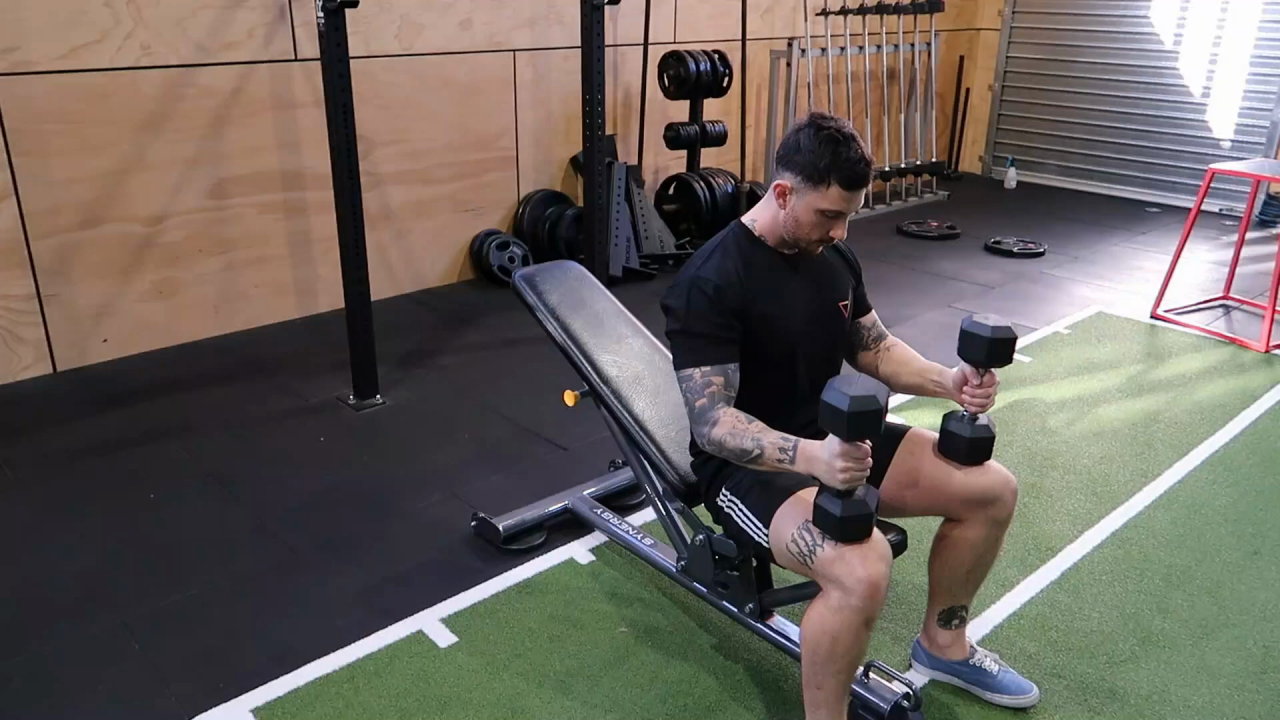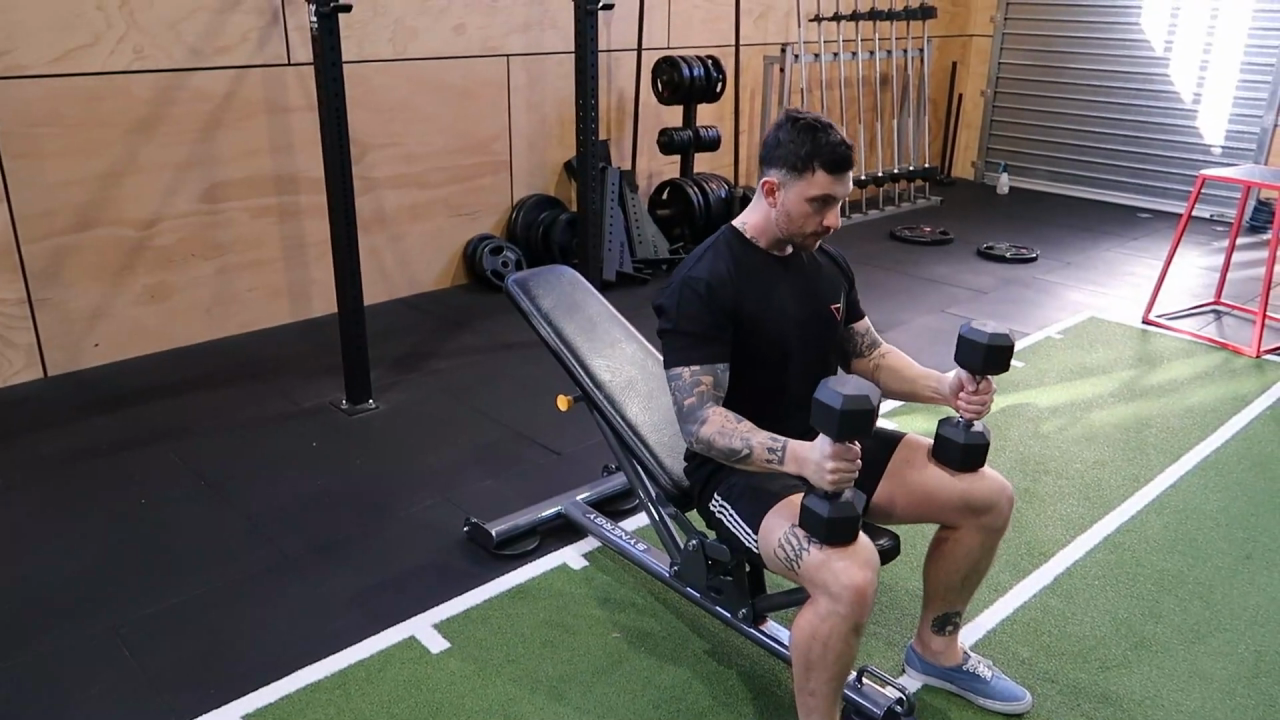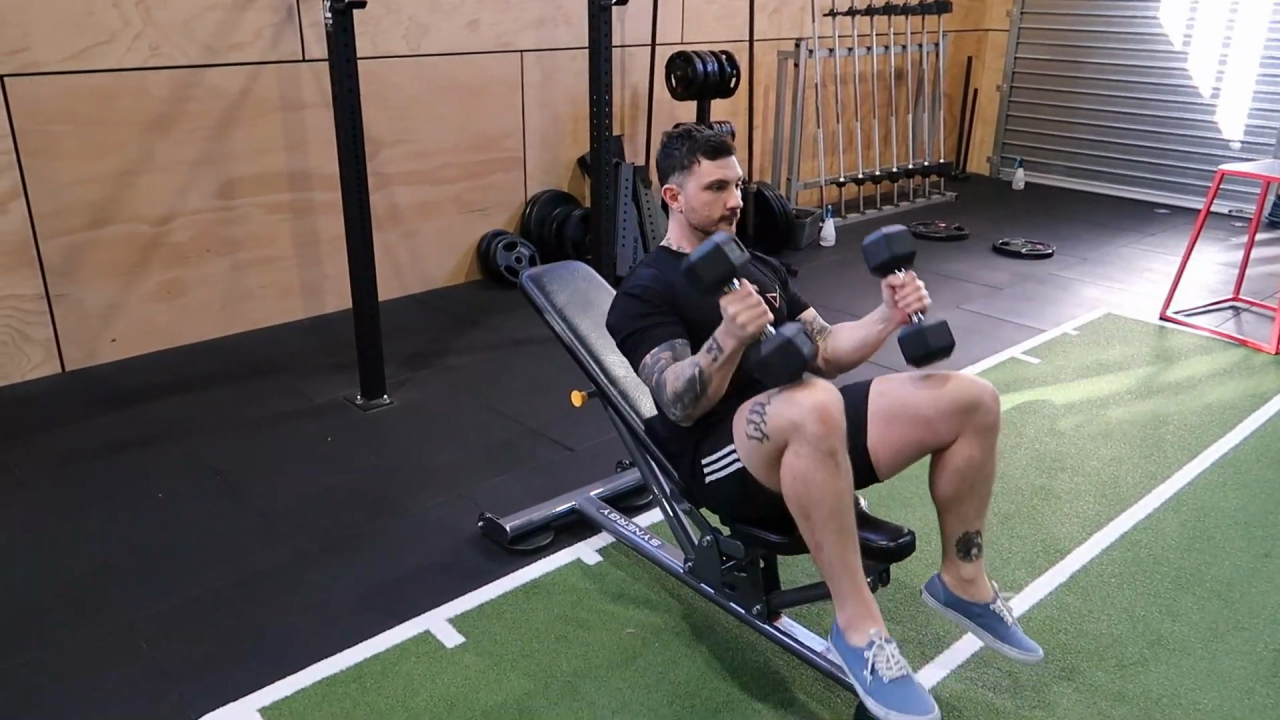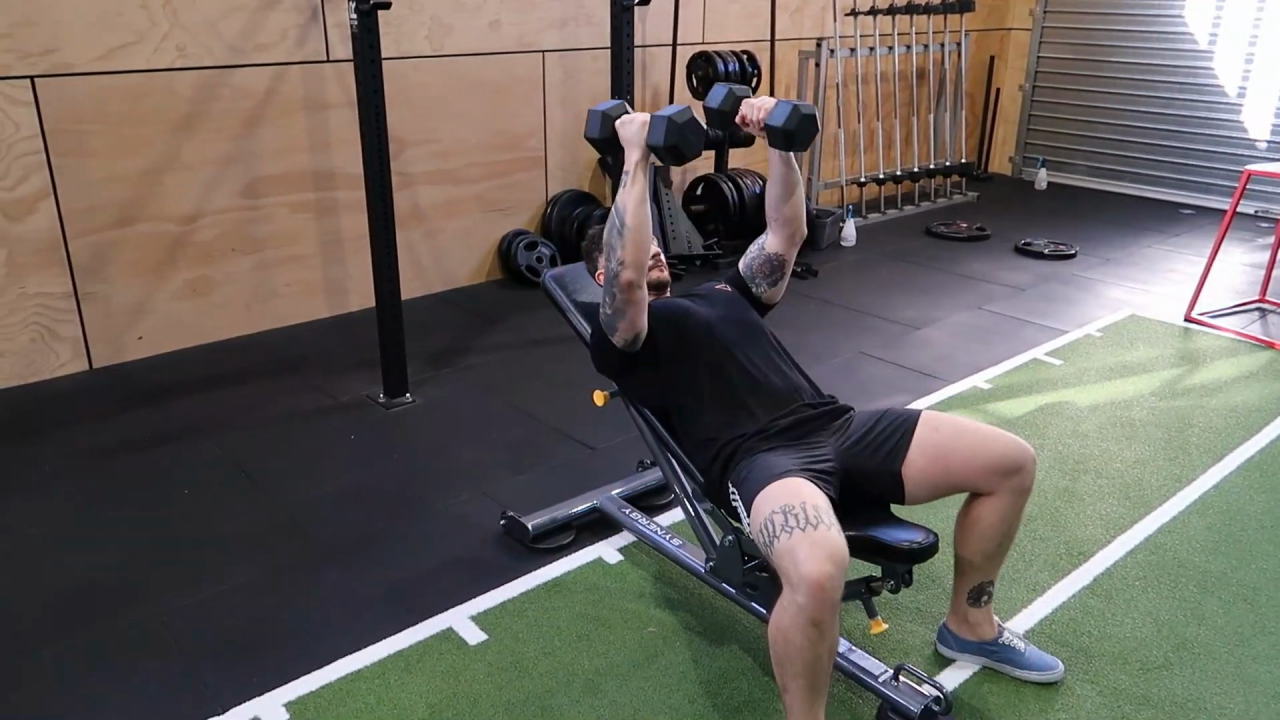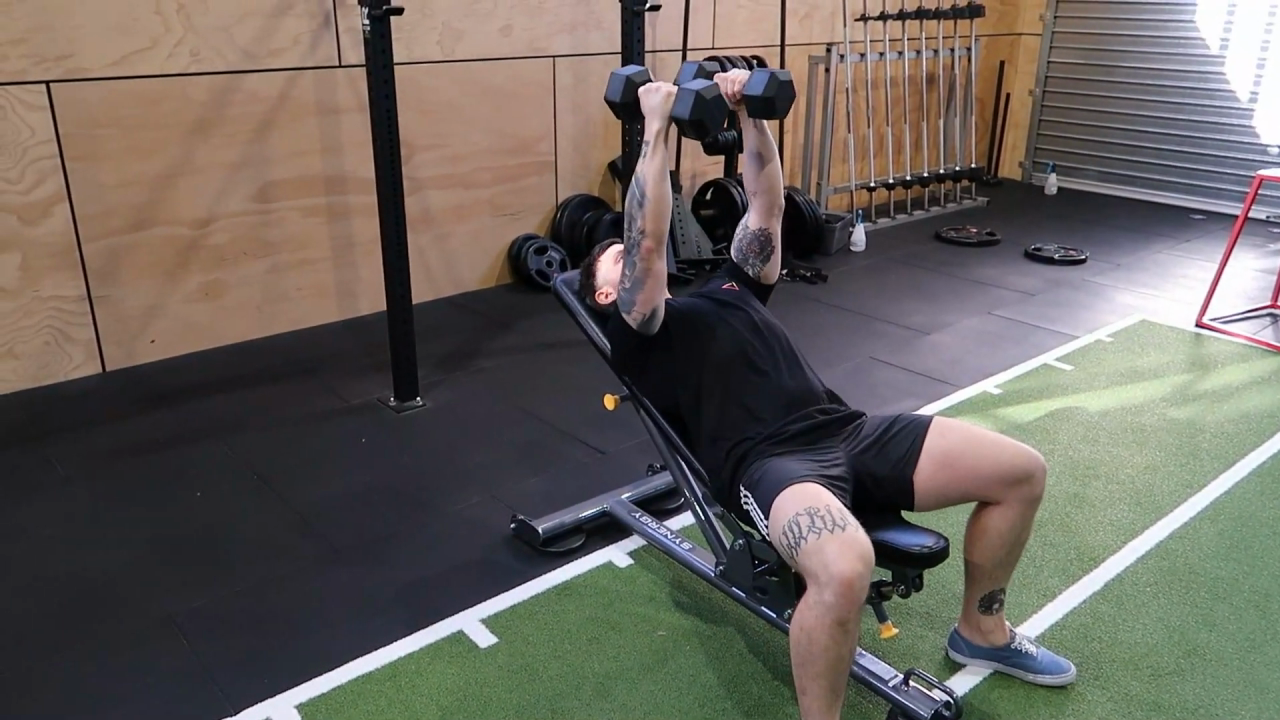
dt=0.7s
person 1, frame 1
left shoulder: (833, 258)
right shoulder: (712, 282)
left elbow: (875, 350)
right elbow: (711, 421)
left wrist: (946, 380)
right wrist: (812, 456)
left hip: (832, 439)
right hip: (748, 464)
left knee: (992, 489)
right knee: (862, 568)
left ankle: (943, 643)
person 1, frame 2
left shoulder: (823, 264)
right shoulder: (704, 283)
left elbow: (869, 357)
right elbow: (698, 422)
left wrist: (944, 386)
right wrist: (800, 459)
left hip: (826, 445)
right hip: (742, 470)
left knee: (988, 496)
right knee: (850, 579)
left ankle: (936, 648)
person 1, frame 3
left shoulder: (759, 268)
right shoulder: (645, 291)
left elbow: (831, 355)
right elbow: (683, 406)
left wrist: (889, 316)
right wrist: (728, 342)
left hip: (813, 428)
right hip: (728, 460)
left knee: (972, 401)
right knee: (814, 407)
left ankle: (963, 581)
right ankle: (859, 626)
person 1, frame 4
left shoulder: (722, 290)
right shoulder: (619, 335)
left elbow: (788, 233)
right elbow: (626, 275)
left wrist: (779, 142)
right wrist: (636, 162)
left hip: (835, 428)
right hip: (758, 459)
left knee: (1011, 462)
right knee: (819, 572)
left ankle: (970, 625)
person 1, frame 5
left shoulder: (730, 288)
right shoulder: (637, 333)
left elbow: (766, 208)
right elbow: (650, 239)
left wrist: (749, 112)
right wrist: (656, 126)
left hip: (846, 433)
right hip: (769, 463)
left knee: (1022, 472)
right knee: (844, 569)
left ankle: (982, 632)
